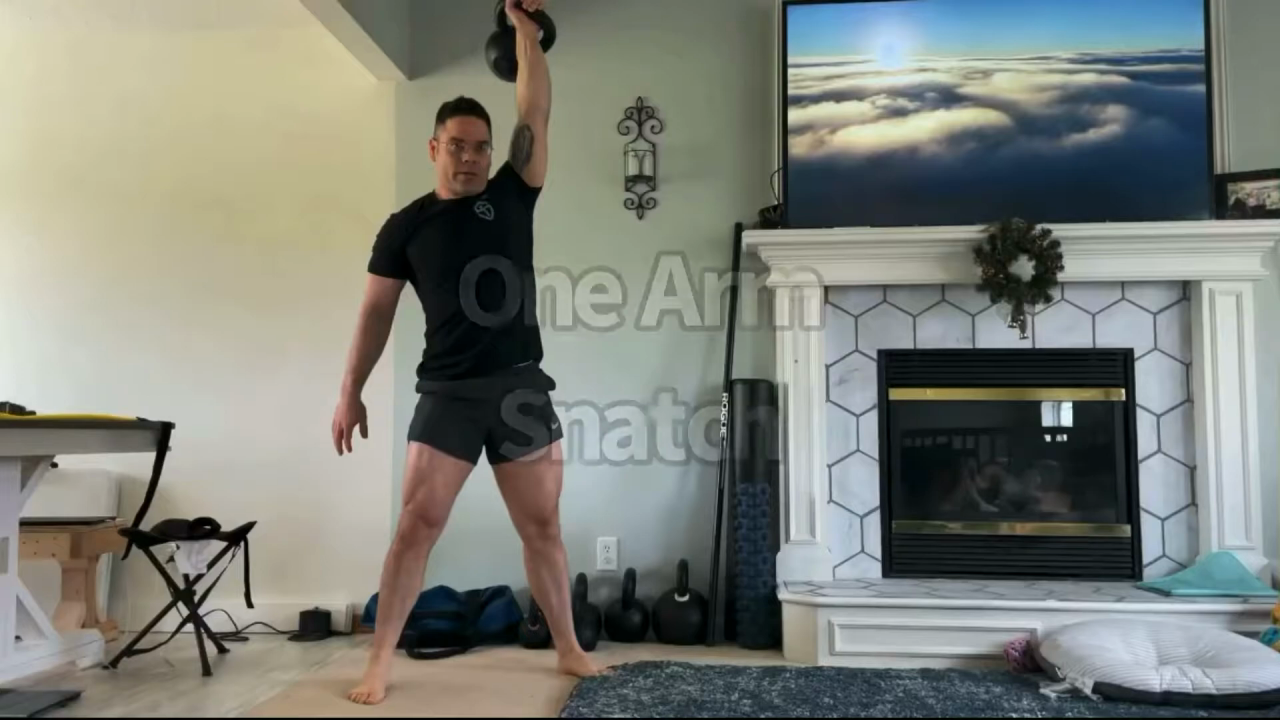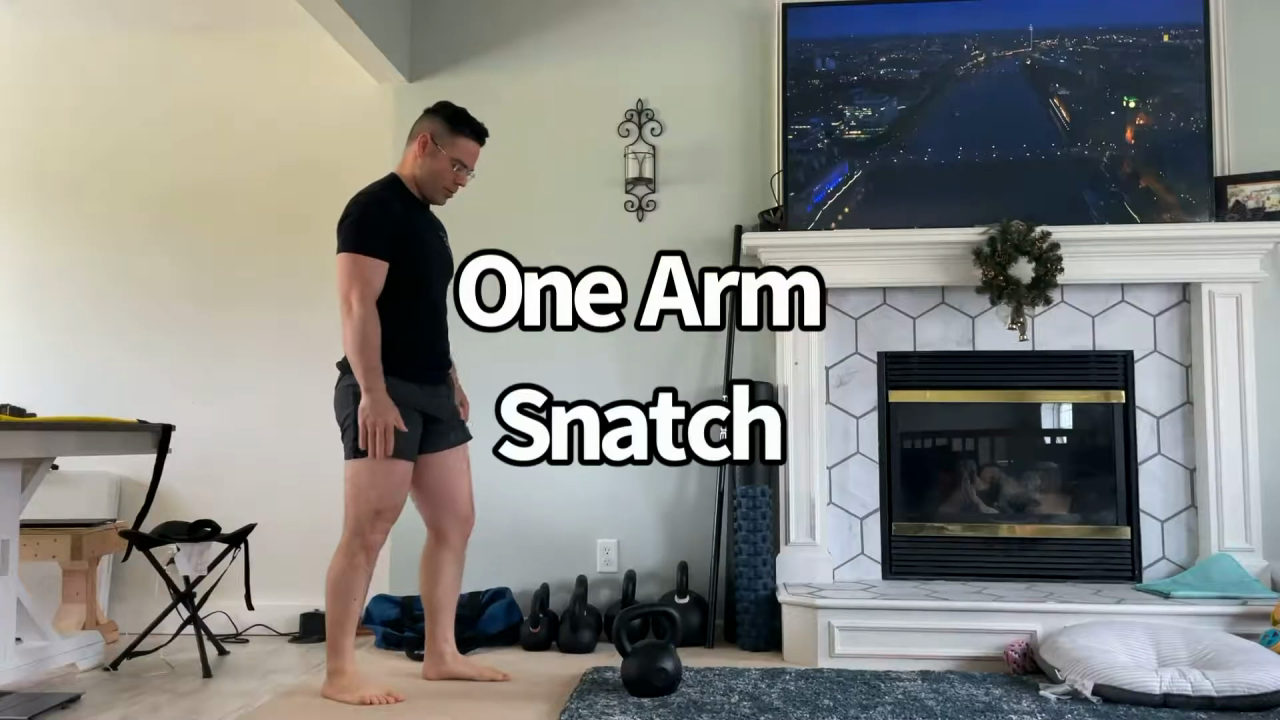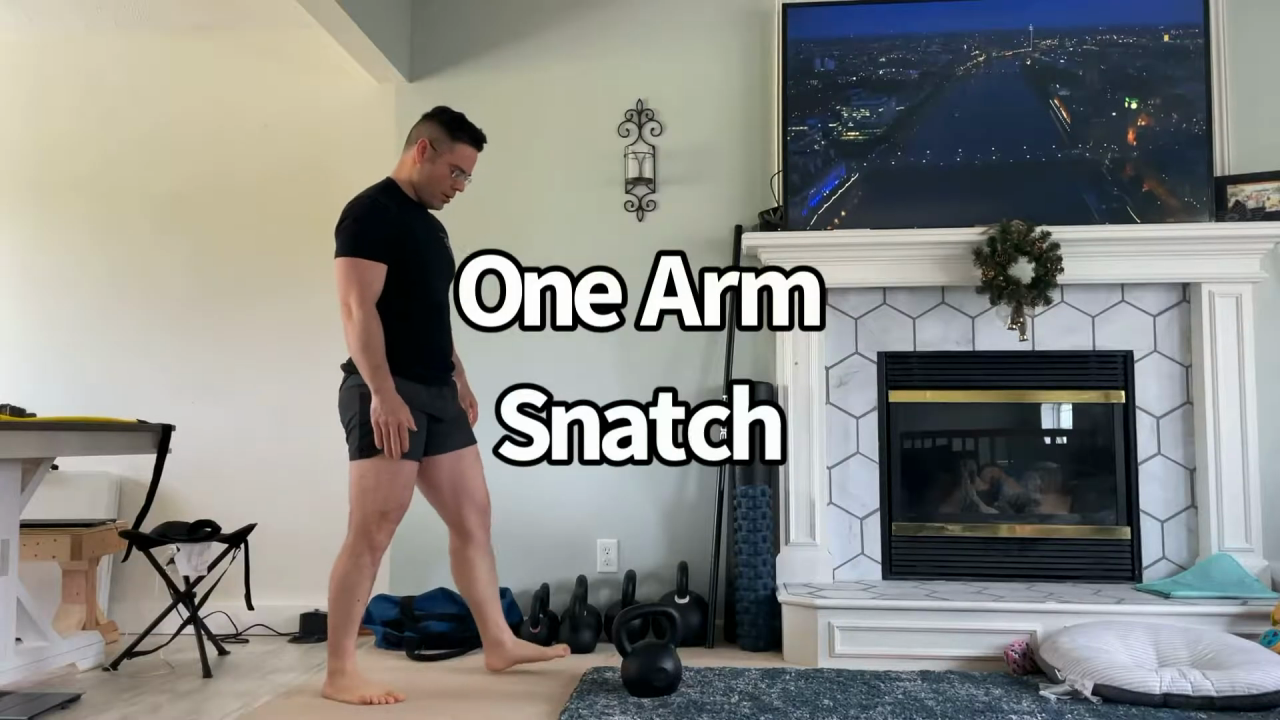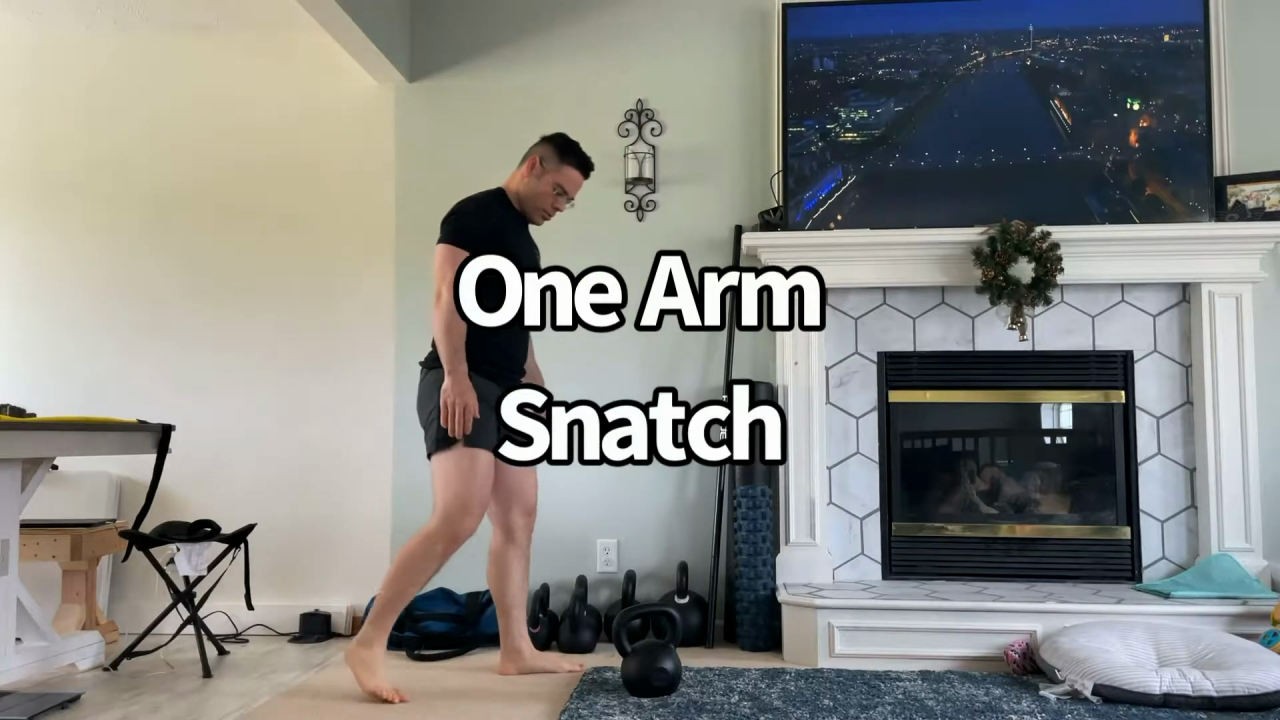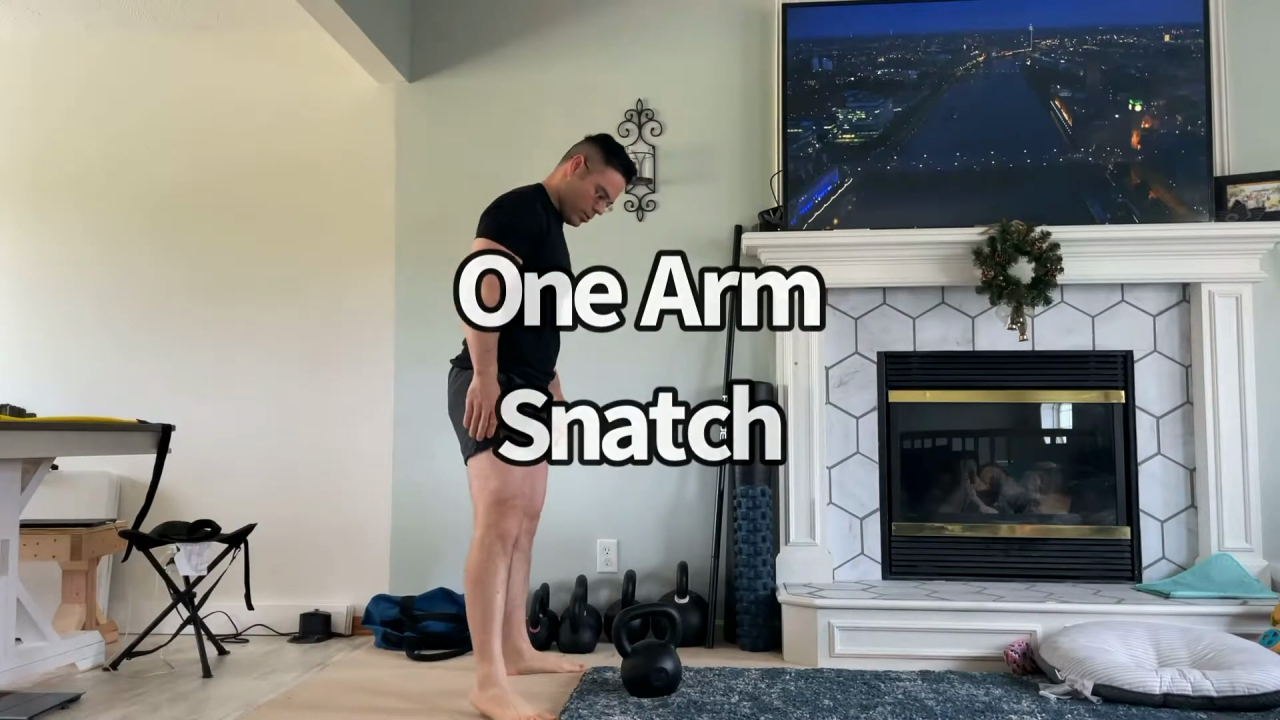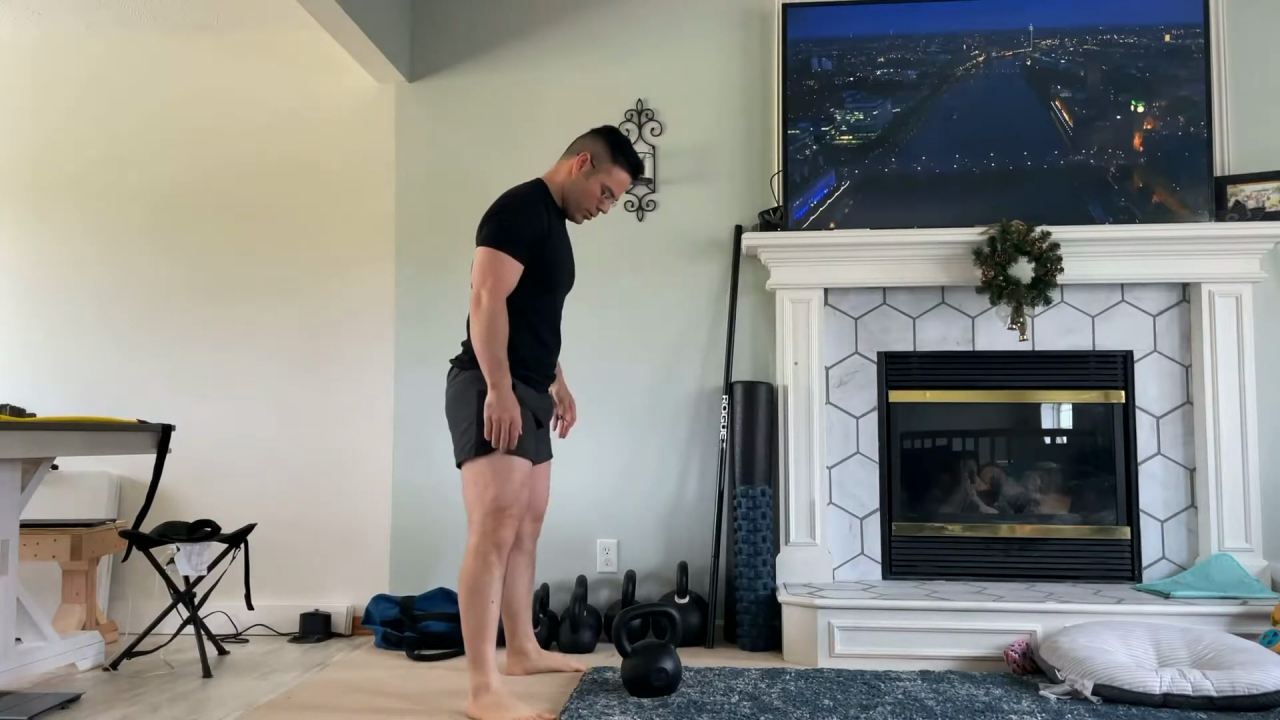
dt=0.5s
person 1, frame 1
left shoulder: (512, 196)
right shoulder: (406, 226)
left elbow: (536, 113)
right elbow: (376, 311)
right wrist: (351, 392)
left hip: (521, 388)
right hip: (448, 393)
left knee: (542, 525)
right knee: (417, 523)
left ankle: (569, 649)
right ankle: (379, 662)
person 1, frame 2
left shoulder: (430, 224)
right shoulder: (372, 208)
right elbow: (358, 305)
left wrist: (453, 381)
right wrist: (373, 393)
left hip: (432, 396)
right hip: (383, 395)
left knee: (455, 523)
right knee: (367, 531)
left ankle: (441, 653)
right ankle: (339, 672)
person 1, frame 3
left shoulder: (430, 225)
right shoulder: (370, 212)
right elbow: (357, 309)
left wrist: (459, 379)
right wrist: (382, 394)
left hip: (436, 395)
right hip: (388, 395)
left knee: (473, 518)
right knee: (371, 533)
left ankle: (499, 643)
right ankle: (339, 672)
person 1, frame 4
left shoulder: (524, 240)
right shoulder: (476, 215)
right elbow: (446, 299)
left wrist: (539, 389)
right wrist: (455, 378)
left hip: (505, 393)
right hip: (460, 390)
left knee: (519, 520)
right knee: (456, 519)
left ankle: (518, 648)
right ankle: (369, 646)
person 1, frame 5
left shoulder: (553, 232)
right shoulder: (516, 210)
right elbow: (481, 292)
left wrist: (553, 390)
right wrist: (484, 377)
left hip: (527, 390)
right hip: (492, 387)
left knee: (523, 524)
right knee: (498, 523)
left ankle: (518, 649)
person 1, frame 6
left shoulder: (554, 223)
right shoulder: (519, 209)
right elbow: (487, 302)
left wrist: (558, 384)
right wrist: (498, 390)
left hip: (529, 396)
right hip: (492, 394)
left knee: (526, 528)
right knee: (493, 534)
left ankle: (524, 649)
